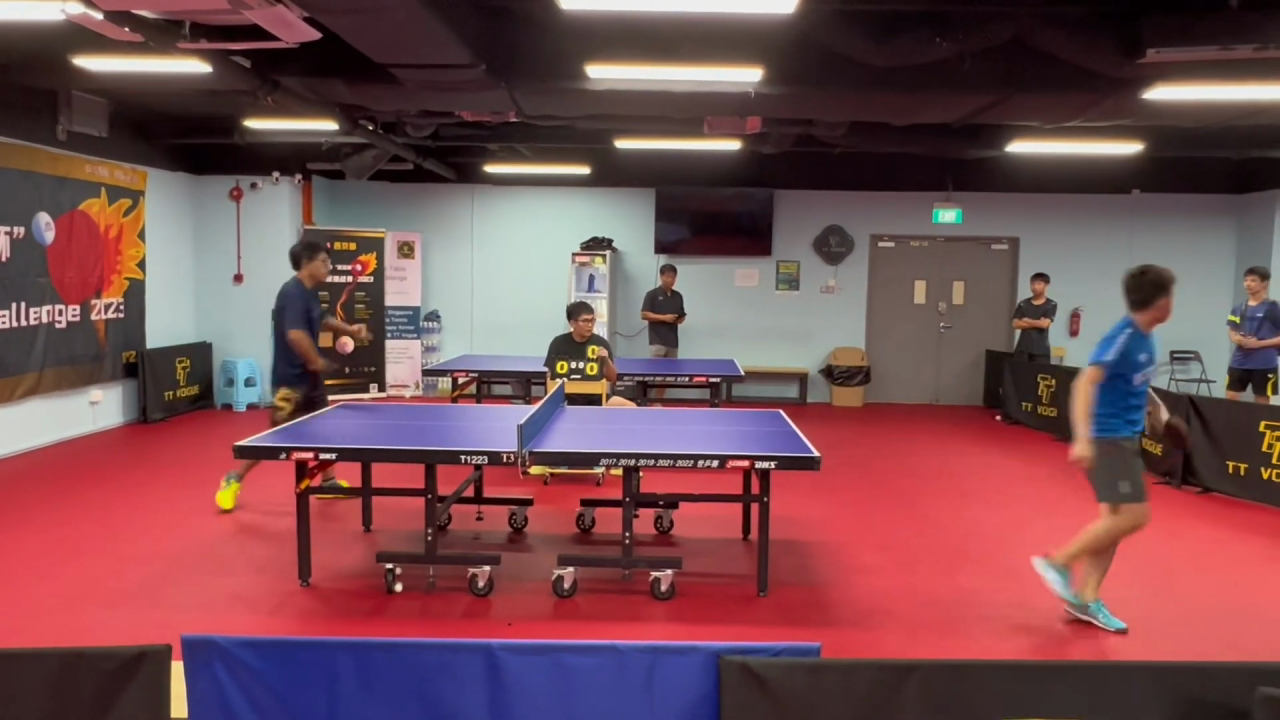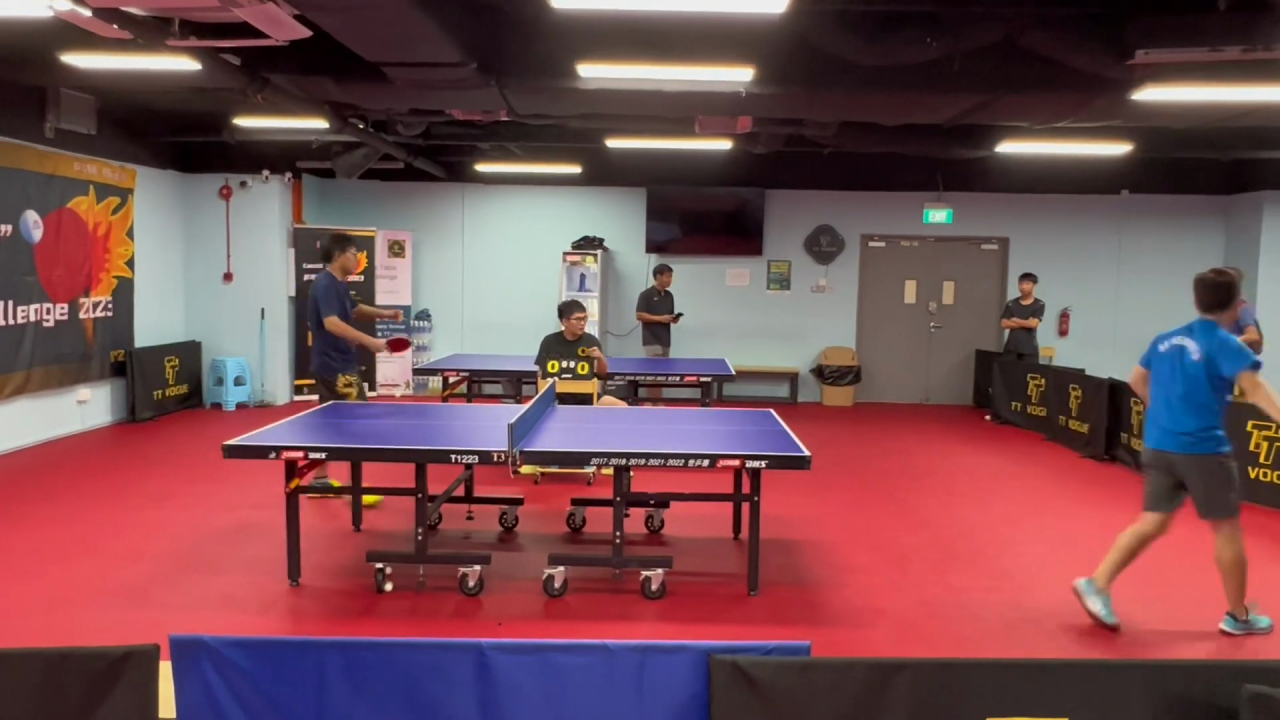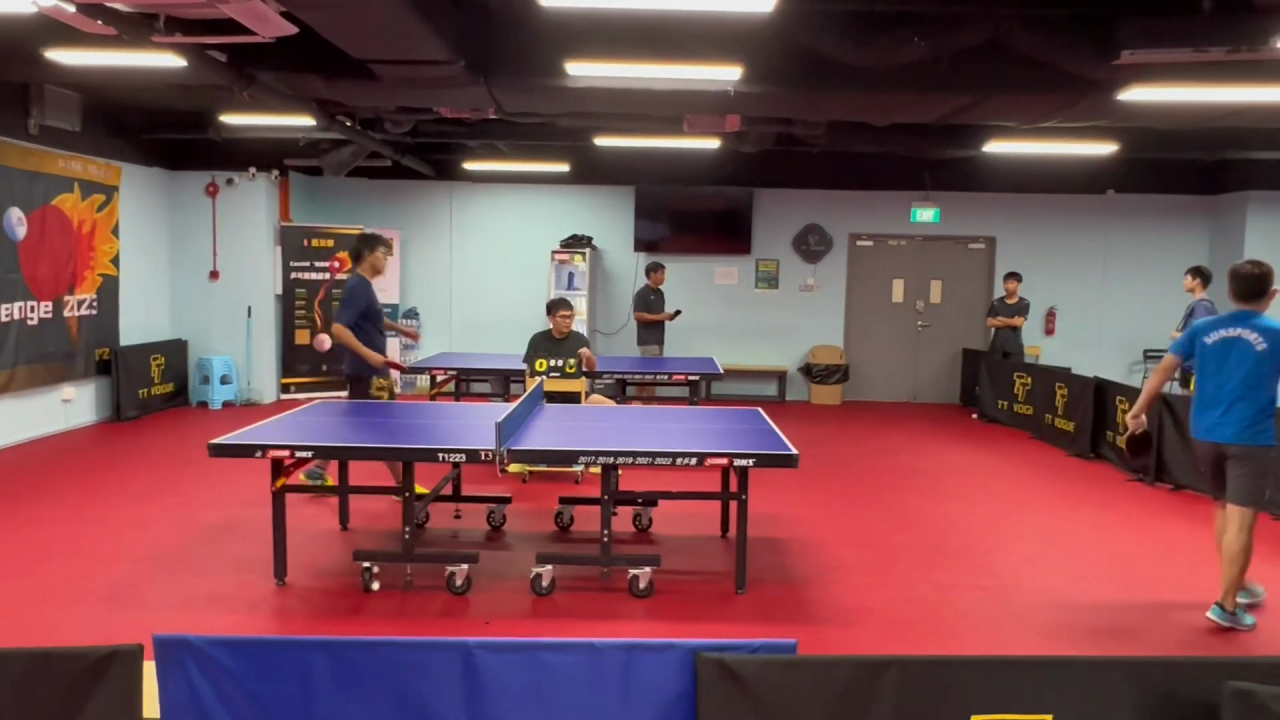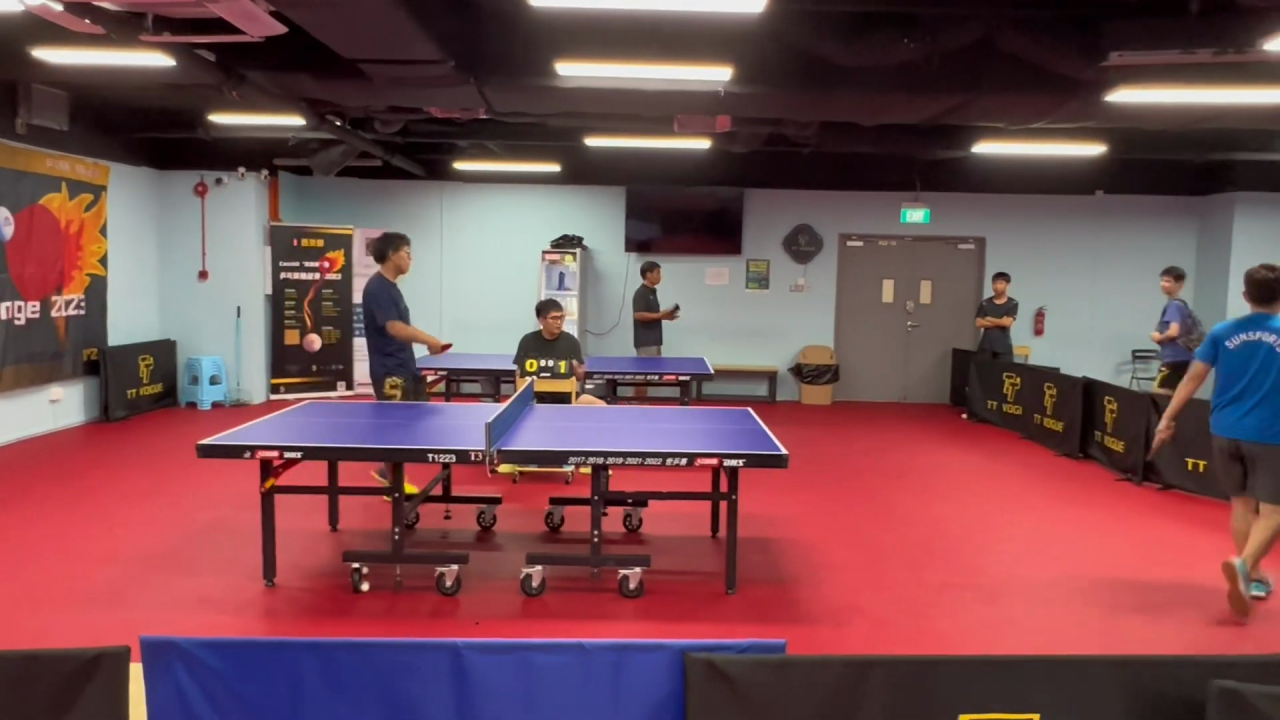
dt=0.3s
person 1, frame 1
left shoulder: (1142, 337)
right shoulder: (1123, 338)
right elbow: (1086, 383)
left wrist: (1157, 407)
right wrist: (1085, 437)
left hip: (1120, 436)
right hip: (1105, 437)
left knee: (1117, 516)
right knee: (1134, 515)
left ankle: (1086, 599)
right ankle: (1057, 561)
person 1, frame 2
left shoulder: (1165, 339)
right shoulder: (1227, 345)
left elbow: (1139, 381)
right elbow: (1253, 386)
left hip: (1158, 445)
right hip: (1201, 448)
left knee: (1152, 522)
right knee: (1227, 529)
left ankle: (1097, 583)
right ankle: (1238, 615)
person 1, frame 3
left shoulder: (1203, 328)
left elbow: (1164, 370)
left wrist: (1138, 409)
left hip: (1206, 435)
left knee: (1225, 510)
right knee: (1241, 520)
left ankle: (1240, 586)
right ankle: (1226, 604)
person 1, frame 4
left shoulder: (1222, 333)
left elbow: (1192, 379)
left wrist: (1167, 418)
left hip: (1225, 432)
left knee: (1241, 506)
right ankle: (1242, 564)
person 2, frame 1
left shoulder: (309, 291)
right shoulder: (294, 292)
left elbow: (323, 321)
right elbow: (295, 335)
left wrist: (350, 329)
right wrist: (315, 361)
left hip: (307, 374)
right hip: (291, 376)
left ankle: (328, 481)
right ankle: (233, 480)
person 2, frame 2
left shoulder: (337, 284)
right shoulder: (326, 284)
left elbow: (355, 309)
right elbow: (332, 323)
left wrist: (386, 314)
right wrist: (369, 341)
left hip: (337, 364)
right hip: (336, 367)
left ankle: (320, 478)
person 2, frame 3
left shoulder: (363, 285)
right shoulder: (358, 288)
right elbow: (338, 329)
left wrist: (401, 330)
right wrist: (370, 355)
left hip: (365, 369)
right hip: (368, 370)
left ankle: (317, 471)
person 2, frame 4
left shoulder: (390, 285)
right shoulder: (377, 288)
right elbow: (395, 328)
left wrist: (424, 338)
right wrist: (428, 340)
left hip: (405, 367)
right hip: (389, 370)
left ankle: (388, 470)
right ankle: (393, 484)
